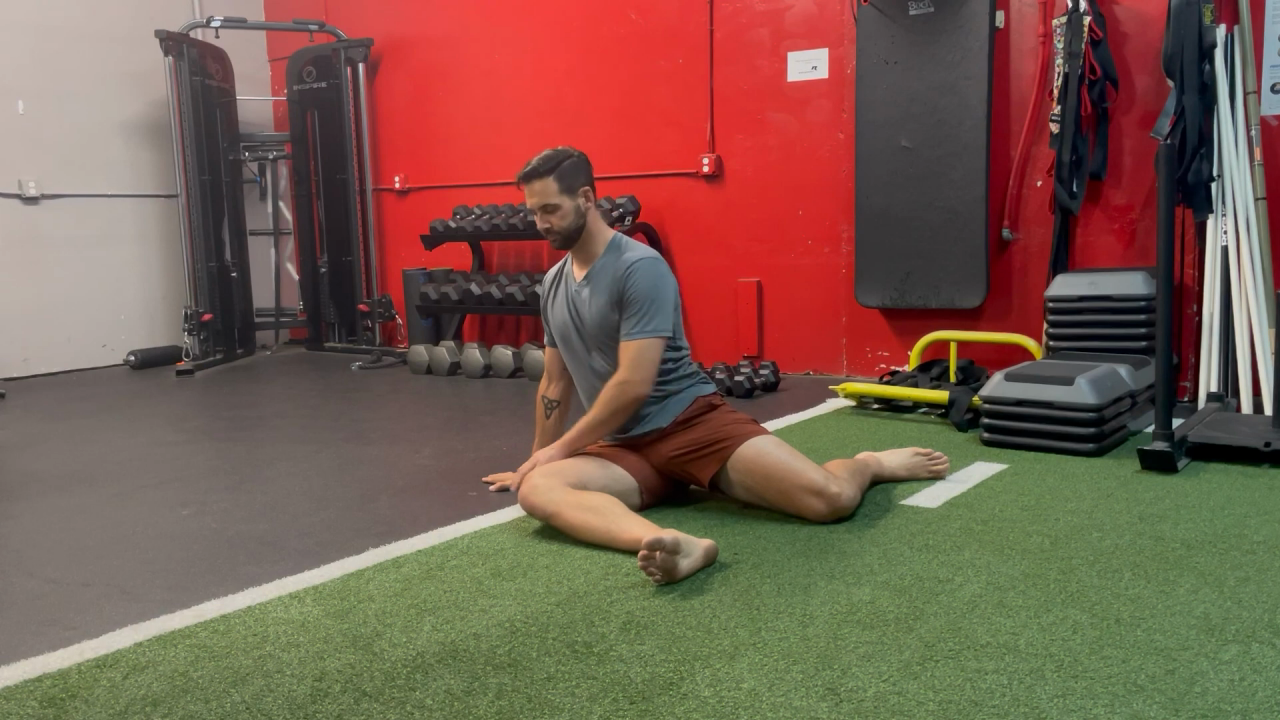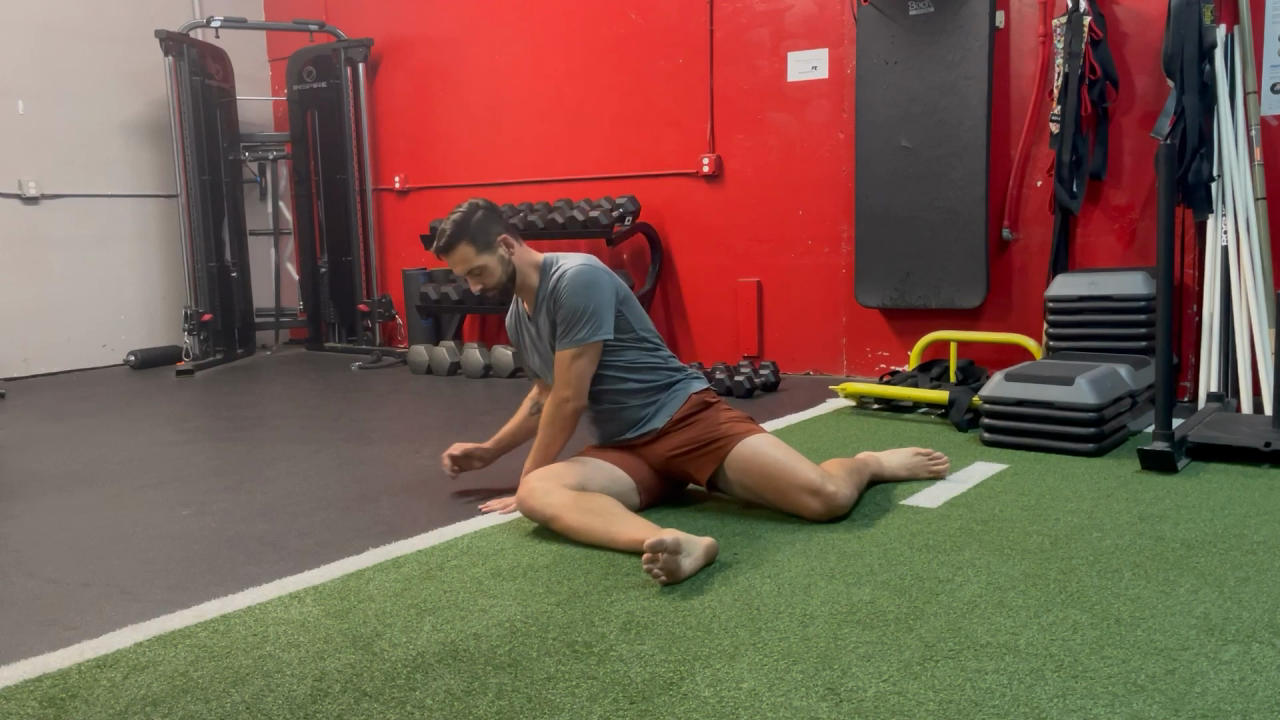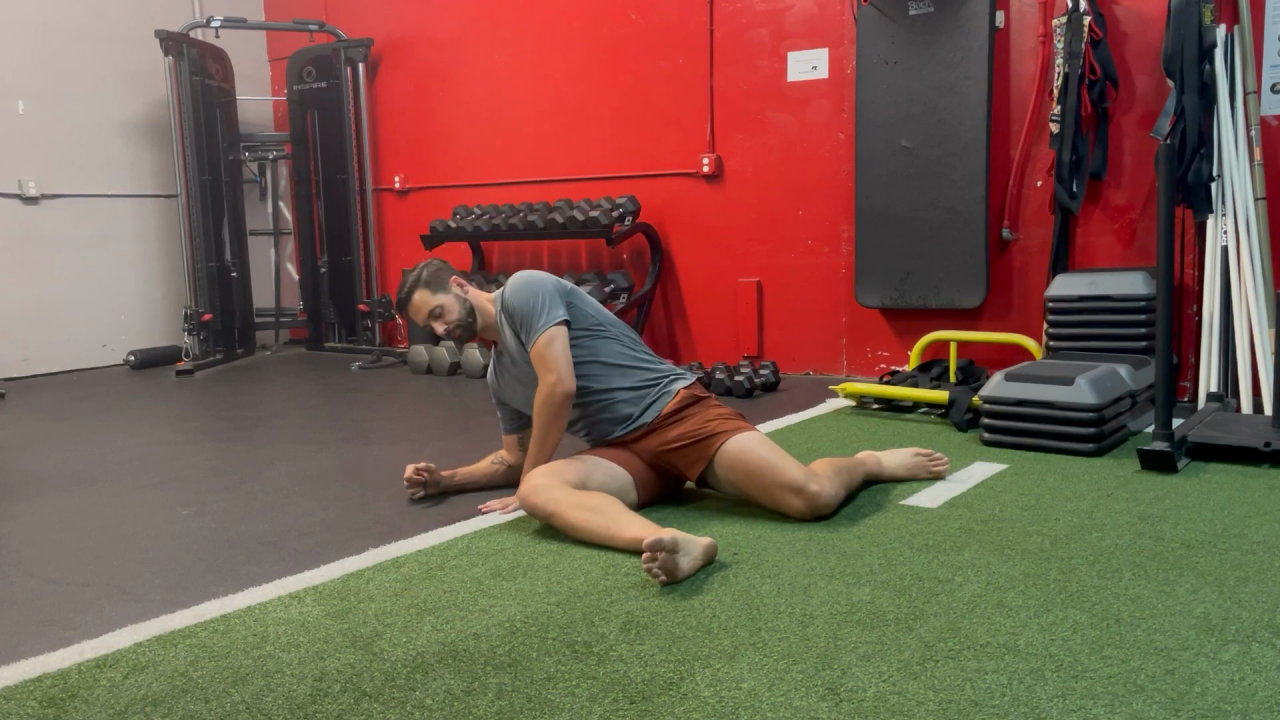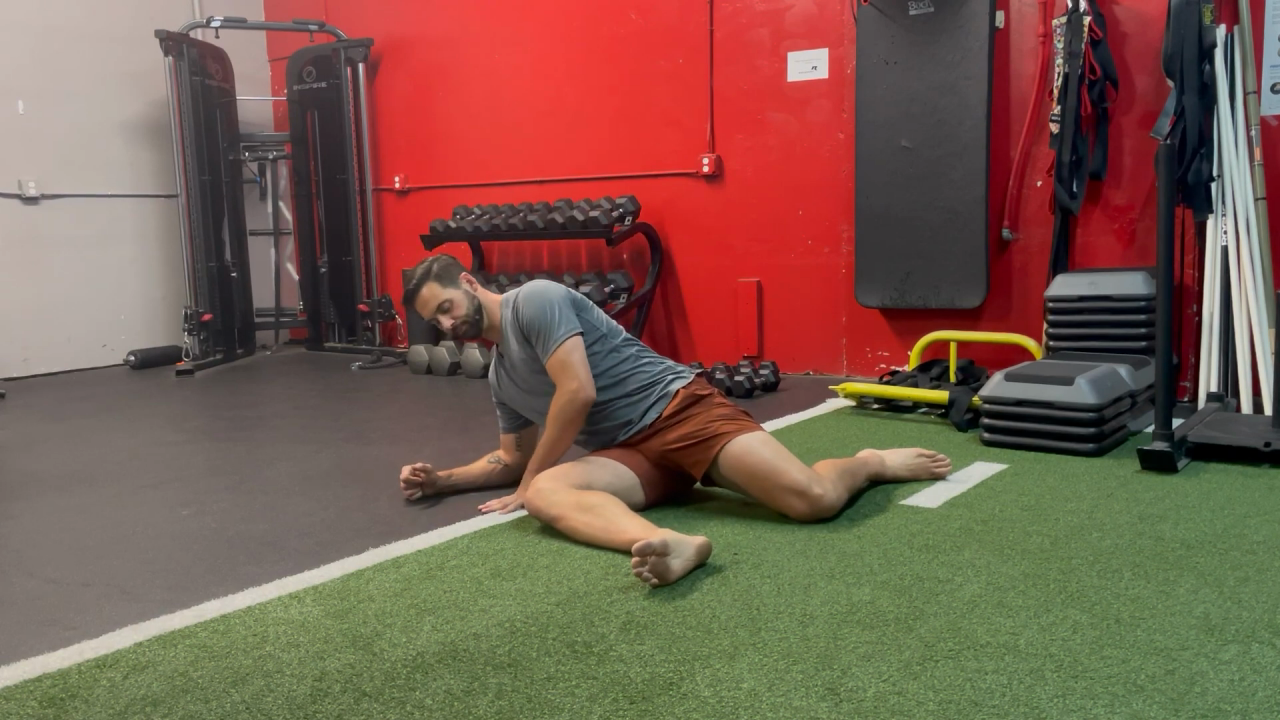
dt=0.7s
person 1, frame 1
left shoulder: (639, 268)
right shoulder: (553, 285)
left elbow: (634, 385)
right elbow: (554, 384)
left wrist: (563, 449)
right wrist: (536, 459)
left hip: (691, 422)
right hip: (628, 449)
left knee: (831, 497)
right knee: (536, 490)
left ankle: (873, 464)
right ankle: (672, 544)
person 1, frame 2
left shoulder: (578, 279)
right shoulder: (516, 315)
left elbow: (570, 400)
right elbow: (545, 394)
left wrist: (526, 474)
right wrist: (487, 450)
left hip: (686, 417)
right hip: (625, 449)
left knee: (825, 497)
right knee: (537, 495)
left ankle: (872, 463)
right ankle: (674, 544)
person 1, frame 3
left shoulder: (525, 288)
right shoulder: (499, 375)
left elbow: (559, 386)
right elbow: (514, 459)
left wrist: (528, 476)
right wrist: (446, 479)
left hip: (676, 411)
right hip: (625, 450)
left knee: (811, 496)
right knee: (539, 490)
left ankle: (869, 463)
right ankle: (669, 544)
person 1, frame 4
left shoulder: (534, 300)
right shoulder: (500, 375)
left elbow: (577, 392)
right elbow: (511, 459)
left wrist: (529, 479)
right wrist: (440, 479)
left hip: (679, 408)
right hip: (630, 451)
left knee: (814, 498)
right knee: (547, 493)
left ankle: (873, 463)
right ankle: (669, 544)
